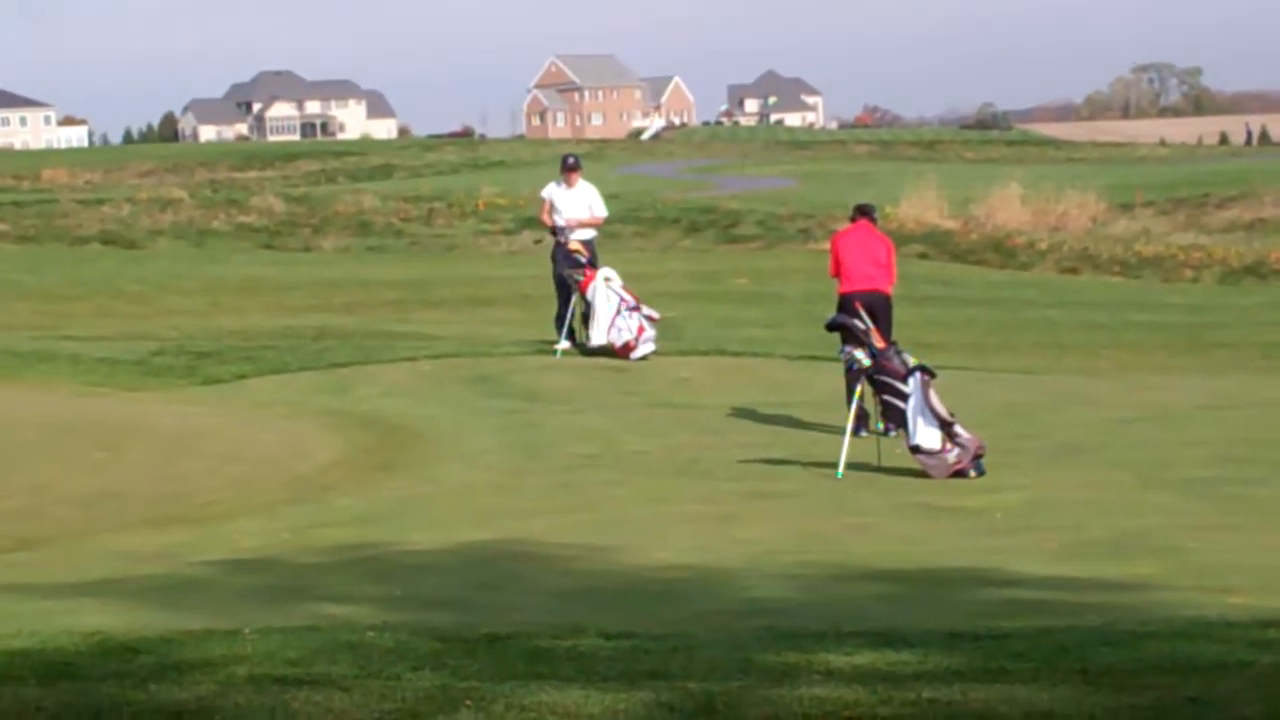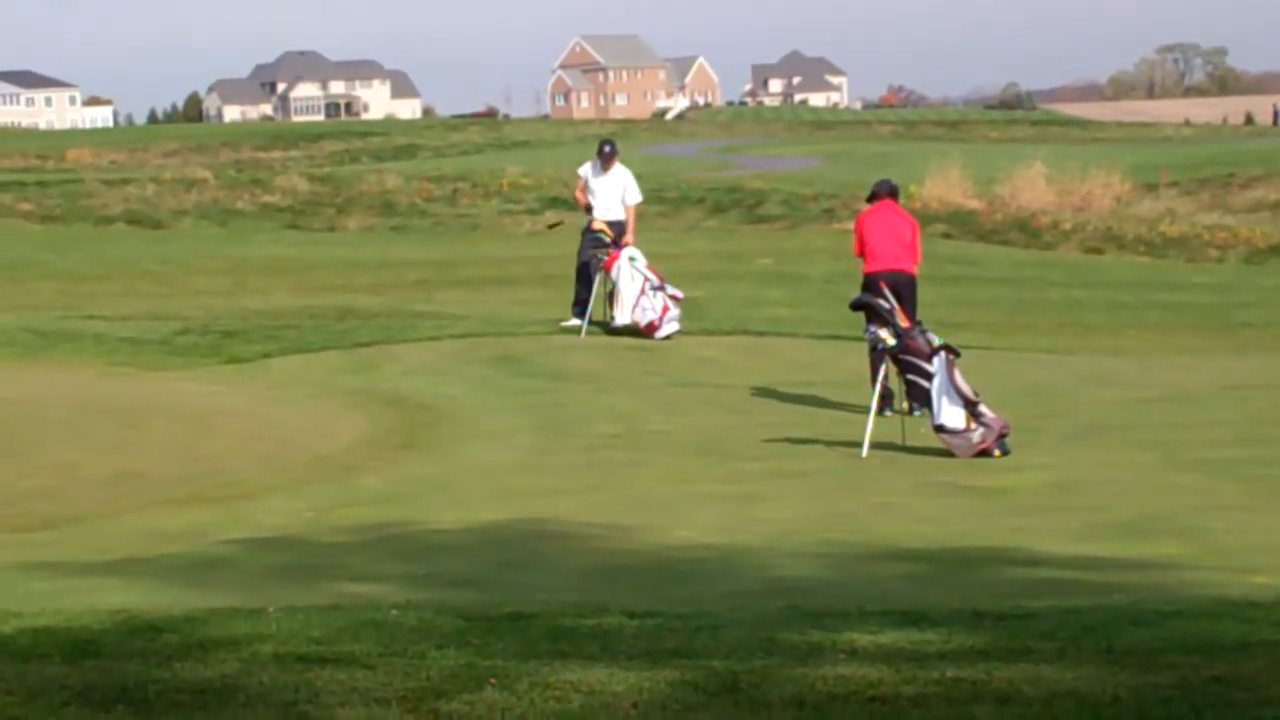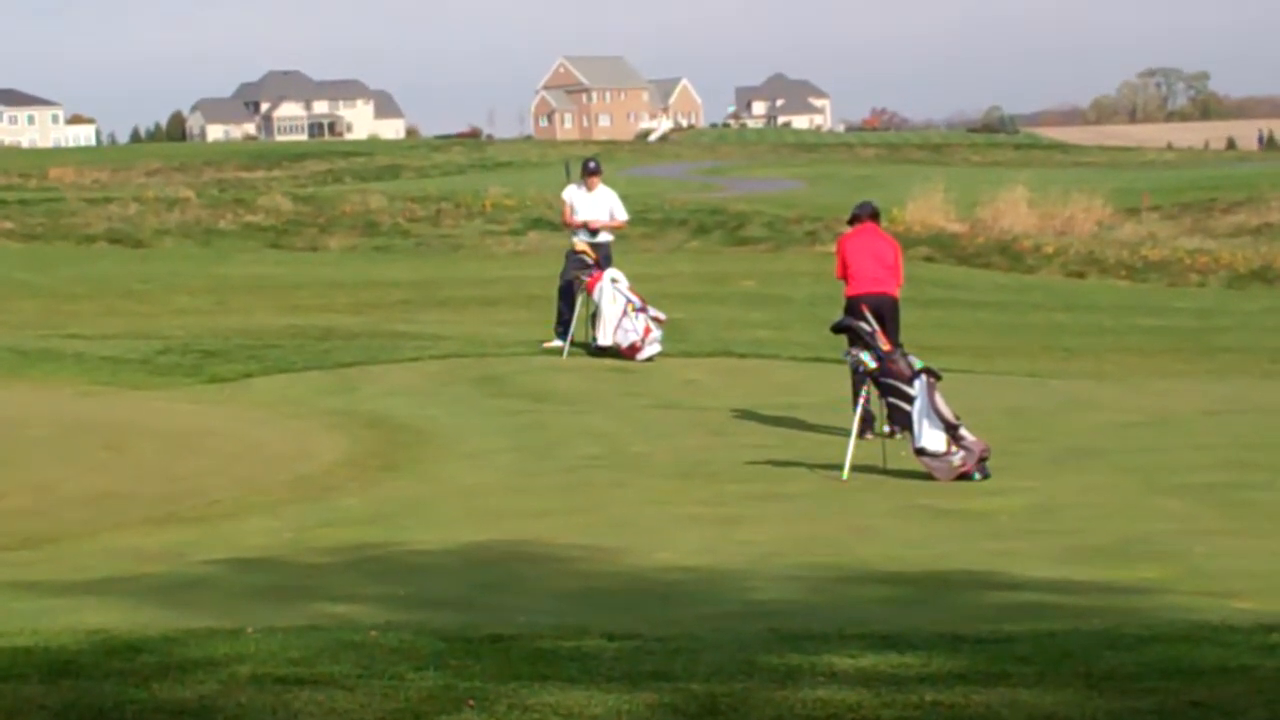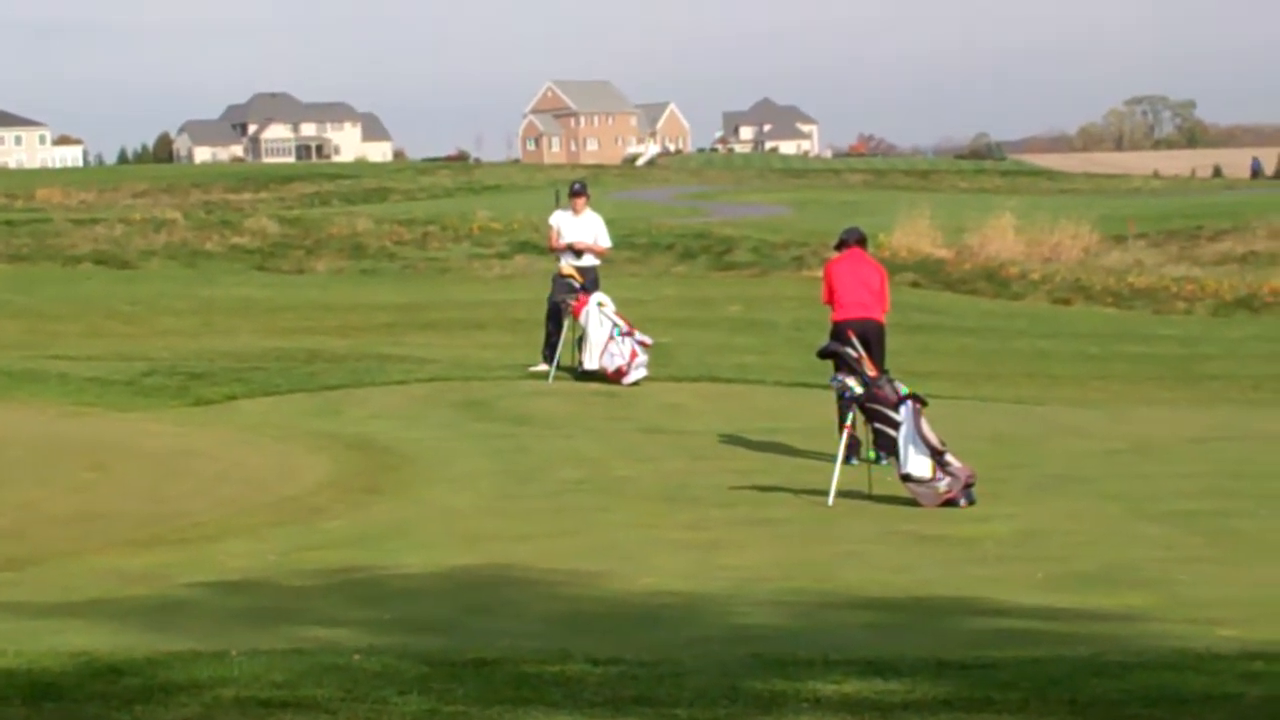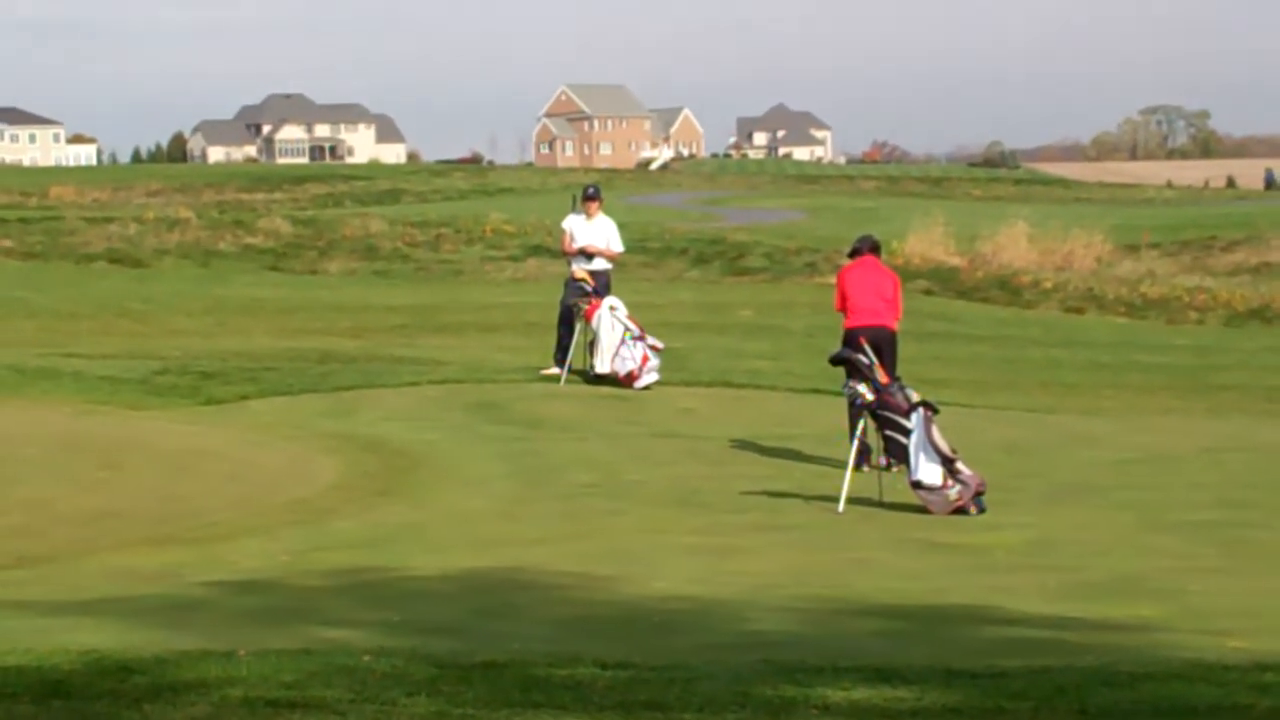
dt=1s
person 1, frame 1
left shoulder: (839, 237)
right shoulder: (885, 240)
left elbow: (834, 271)
right elbow: (892, 277)
left hip: (851, 296)
right hip: (880, 296)
left knee: (853, 359)
left ankle: (860, 422)
person 1, frame 2
left shoulder: (863, 217)
right shoulder: (909, 219)
left elbow: (858, 251)
right elbow: (916, 257)
left hip: (875, 276)
right hip: (904, 277)
left knee: (877, 340)
left ankle: (884, 402)
person 1, frame 3
left shoulder: (845, 240)
right shoulder: (891, 242)
left elbow: (841, 274)
right elbow: (898, 280)
left hip: (858, 299)
right hip: (887, 300)
left ankle: (866, 424)
right ankle: (896, 423)
person 1, frame 4
left shoulder: (832, 265)
right shoulder: (877, 267)
left elbow: (828, 300)
right elbow: (884, 306)
left hip: (844, 325)
right hip: (873, 325)
left ankle: (851, 449)
right ankle: (882, 449)
person 1, frame 5
left shoulder: (846, 272)
right shoulder: (891, 275)
left elbow: (841, 307)
right elbow: (897, 314)
left hip: (856, 332)
right hip: (885, 333)
left ankle: (862, 456)
person 2, frame 1
left shoulder: (589, 190)
right shoulder: (552, 189)
left elbow: (599, 219)
right elbow: (544, 214)
left wrist: (578, 221)
right wrist: (552, 226)
left hip: (585, 245)
right hip: (562, 246)
right knee: (563, 291)
right ankle: (566, 336)
person 2, frame 2
left shoulder: (625, 175)
right shoulder: (588, 168)
left elbow: (631, 207)
right elbow: (577, 191)
left wrist: (629, 233)
right wrist: (584, 204)
left hip: (616, 227)
right knee: (583, 267)
right ankle: (579, 314)
person 2, frame 3
left shoulder: (609, 195)
right shoulder: (571, 191)
left elbow: (622, 222)
right elbow: (566, 220)
left wrist: (601, 223)
right wrist: (584, 223)
left hip: (601, 248)
right hip: (579, 246)
right knee: (566, 287)
right ankle: (562, 336)
person 2, frame 4
left shoulder: (595, 220)
right shoulder: (559, 216)
left elbow: (604, 250)
right elbow: (552, 245)
left wrist: (586, 246)
right wrist: (568, 245)
left hip: (588, 272)
right knee: (554, 311)
right ankle: (548, 360)
person 2, frame 5
left shoulder: (608, 224)
right shoulder: (572, 220)
left elbow: (616, 255)
right elbow: (564, 249)
left wrist: (598, 250)
right wrist: (580, 249)
left hip: (600, 276)
right knee: (566, 314)
right ankle: (560, 363)
